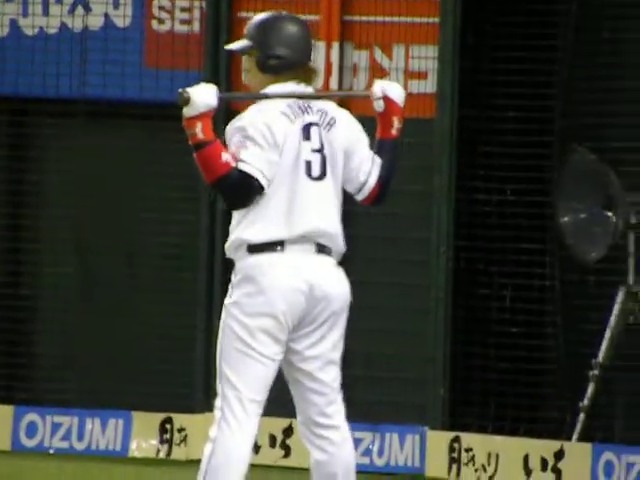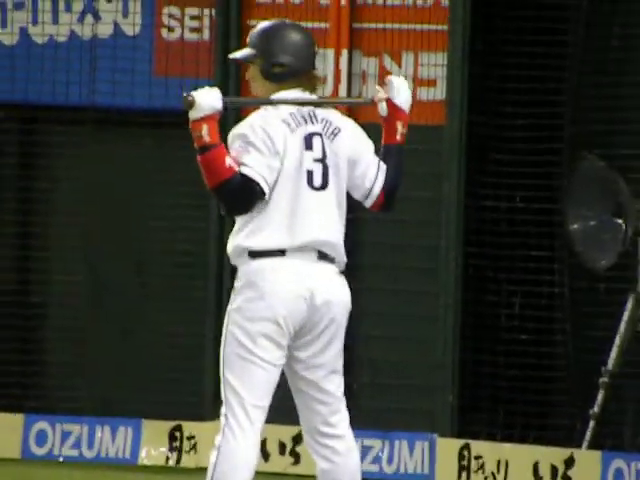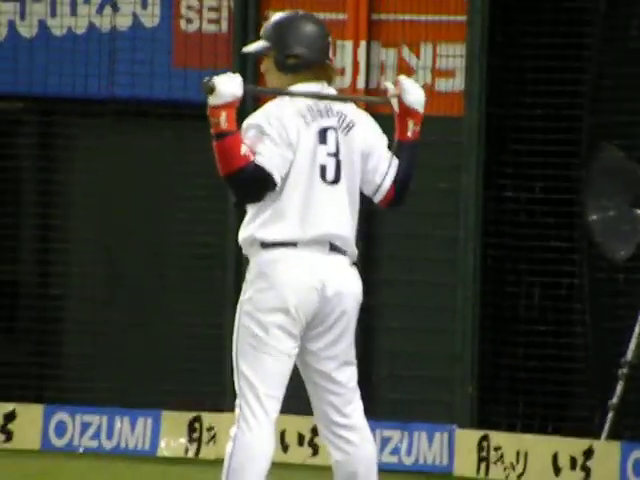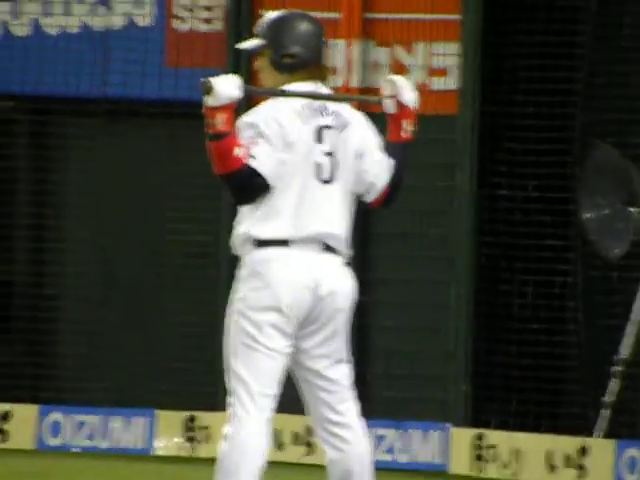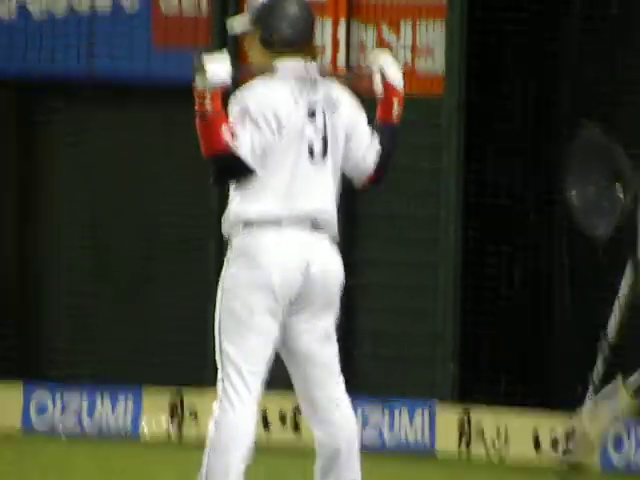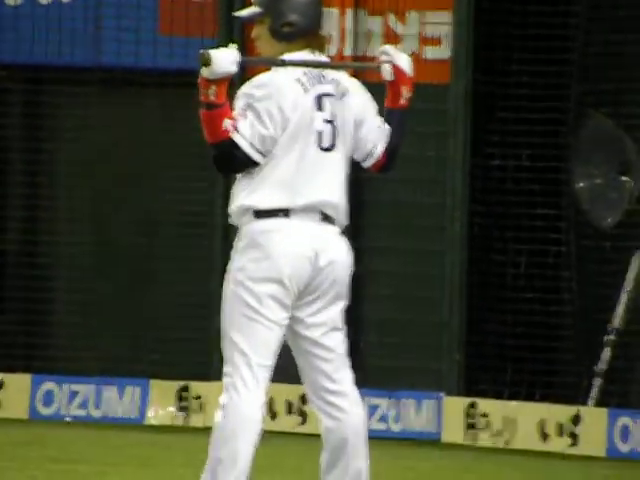
dt=0.2s
person 1, frame 1
left shoulder: (261, 117)
right shoulder: (339, 119)
left elbow: (236, 190)
right elbow: (376, 188)
left wrist: (199, 125)
right wrist: (390, 120)
left hip: (268, 274)
right hip: (324, 276)
left knee: (237, 409)
right knee: (325, 412)
person 1, frame 2
left shoulder: (263, 124)
right shoulder: (344, 128)
left elbow: (236, 196)
right elbow: (383, 195)
left wrist: (204, 129)
right wrist: (397, 122)
left hip: (269, 281)
right hip: (326, 283)
left knee: (241, 417)
right knee: (329, 420)
person 1, frame 3
left shoulder: (276, 115)
right shoulder: (358, 121)
left elbow: (249, 185)
right elbow: (393, 191)
left wrist: (222, 115)
right wrist: (409, 121)
left hip: (281, 272)
right hip: (338, 276)
left knee: (256, 408)
right knee: (343, 411)
person 1, frame 4
left shoulder: (271, 115)
right shoulder: (352, 121)
left elbow: (243, 187)
right elbow: (384, 191)
left wrist: (219, 115)
right wrist: (402, 121)
left hip: (274, 270)
right hip: (330, 274)
left knee: (249, 407)
right knee: (337, 408)
person 1, frame 5
left shoulder: (261, 95)
right shoulder: (340, 100)
left elbow: (228, 167)
right elbow: (372, 170)
left wrist: (209, 97)
right wrist: (390, 102)
left hip: (264, 252)
right hip: (318, 254)
left knee: (238, 388)
right knee: (325, 389)
person 1, frame 6
left shoulder: (269, 86)
right shoulder: (349, 89)
left elbow: (229, 159)
right elbow: (382, 156)
left wrist: (213, 88)
right wrist: (399, 89)
left hip: (272, 240)
right hip: (327, 243)
left knee: (245, 377)
right knee: (333, 379)
